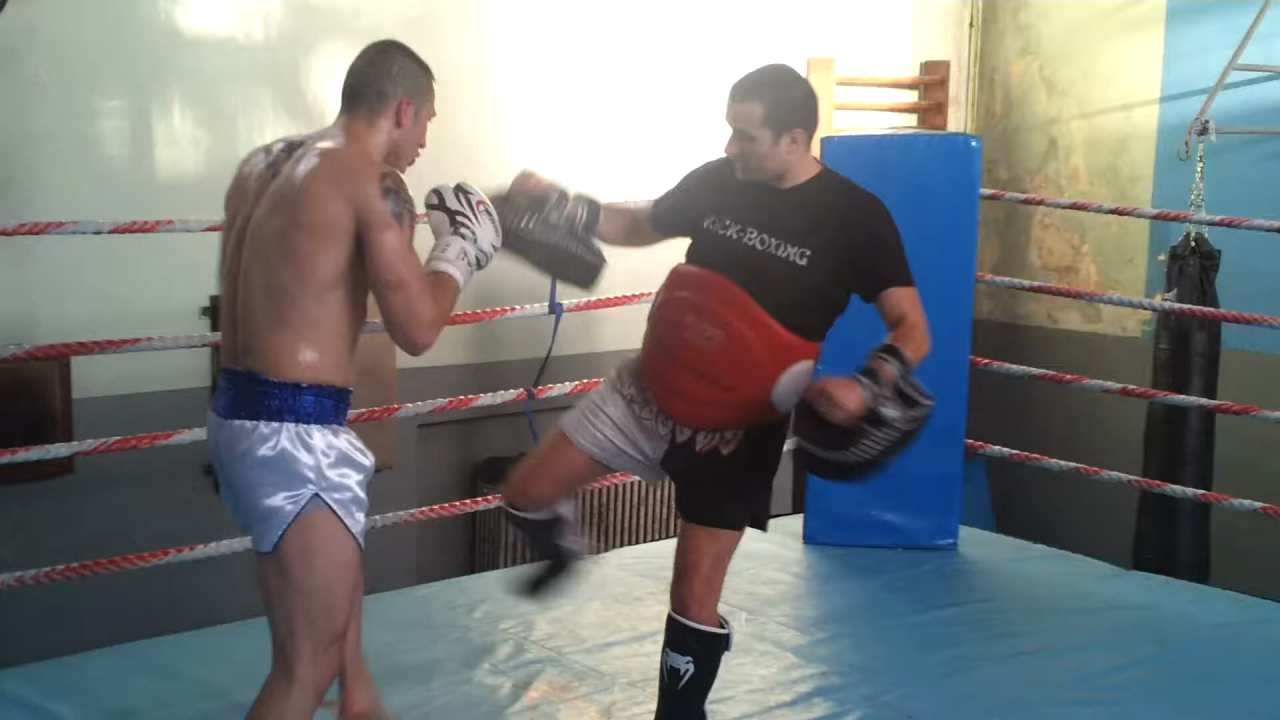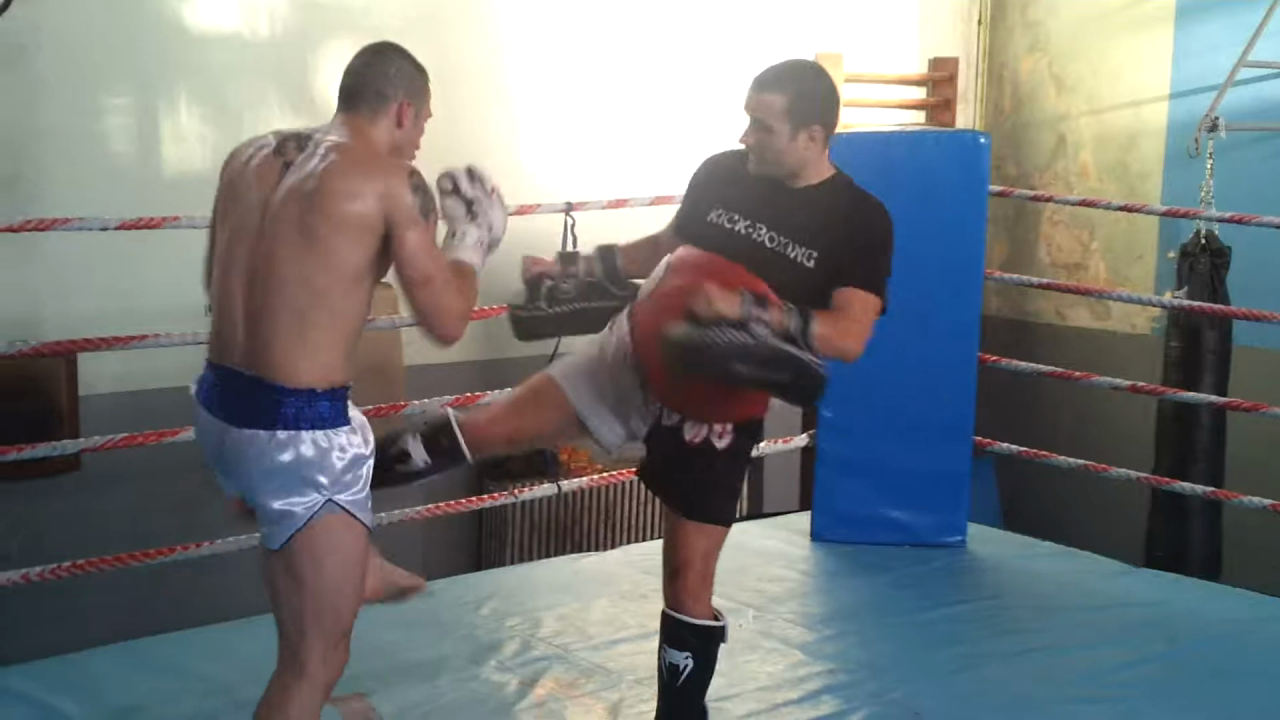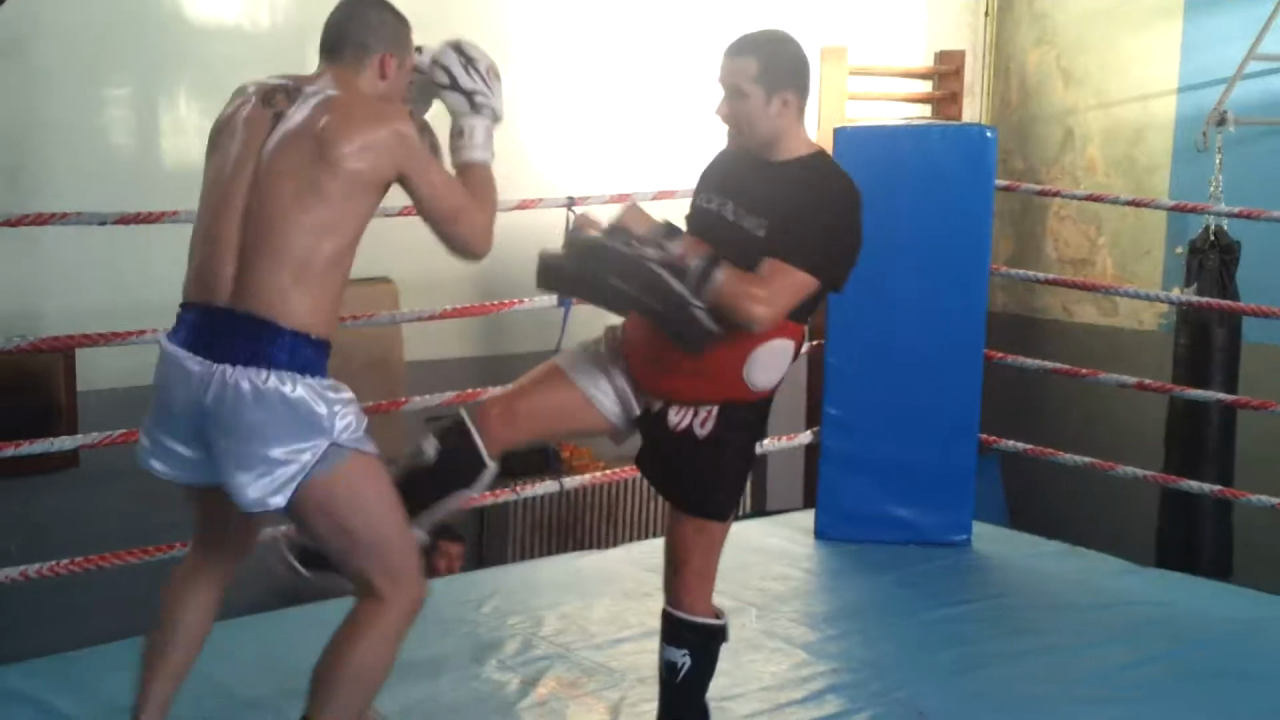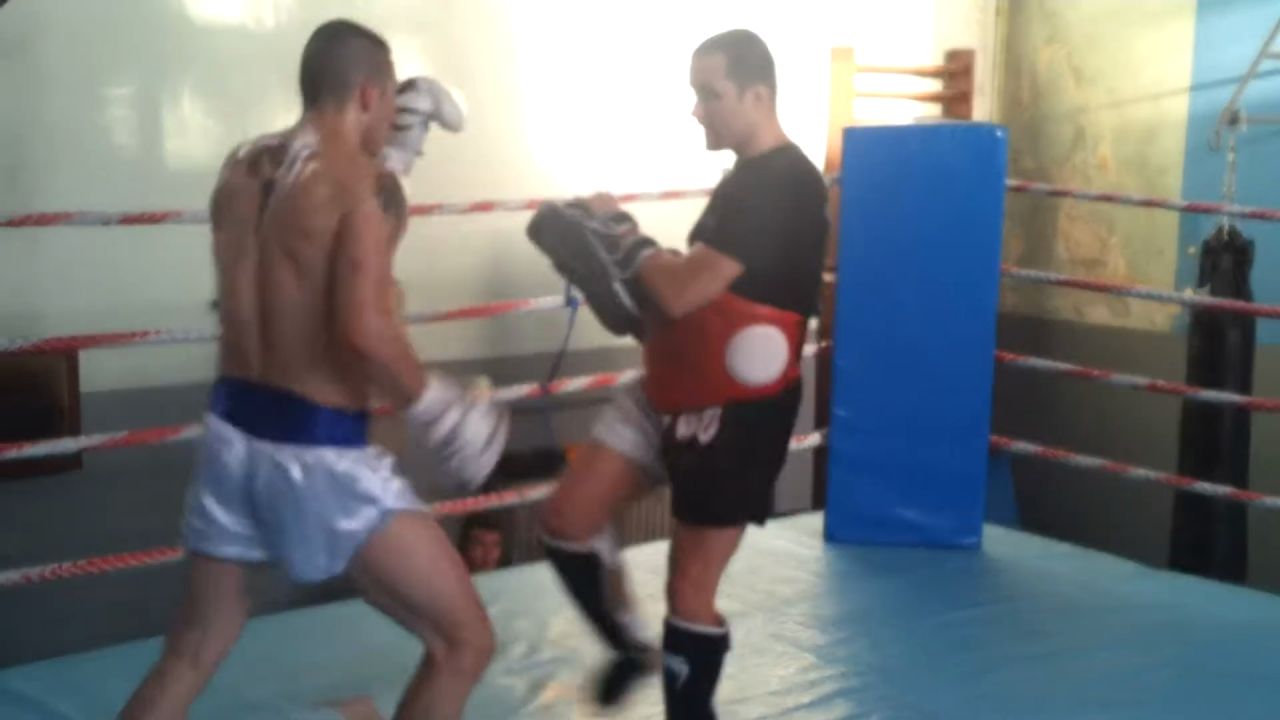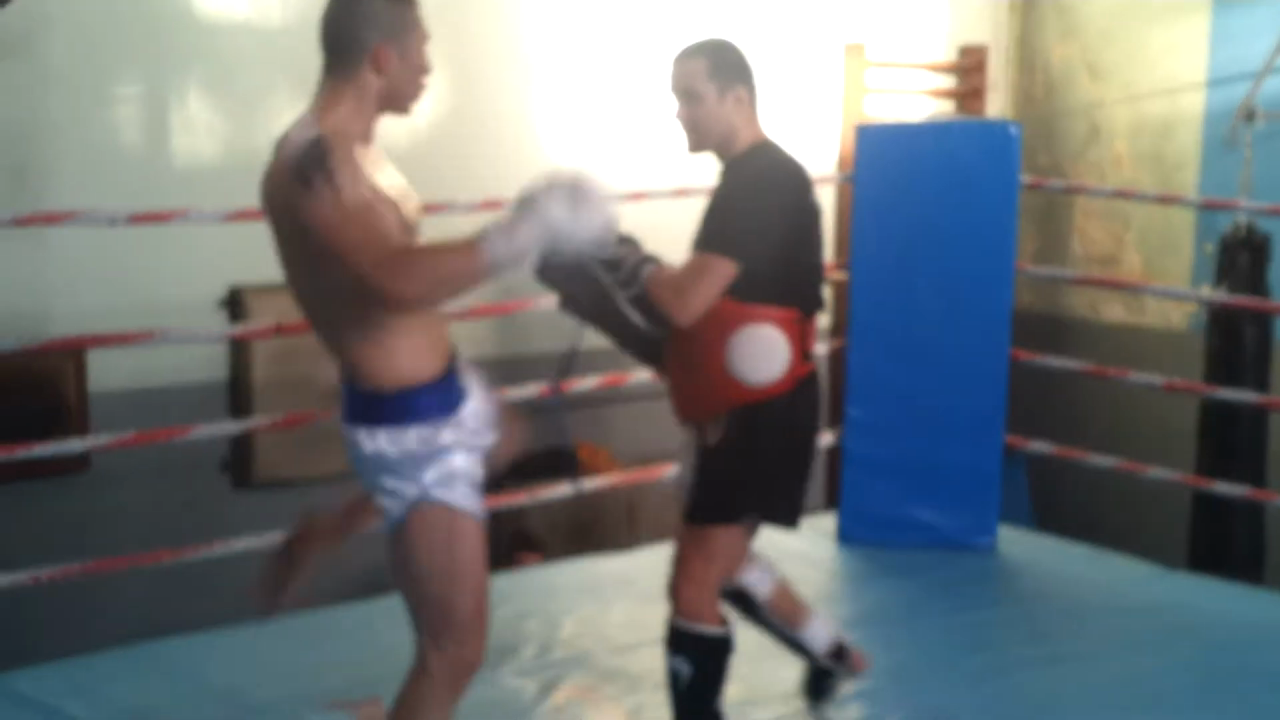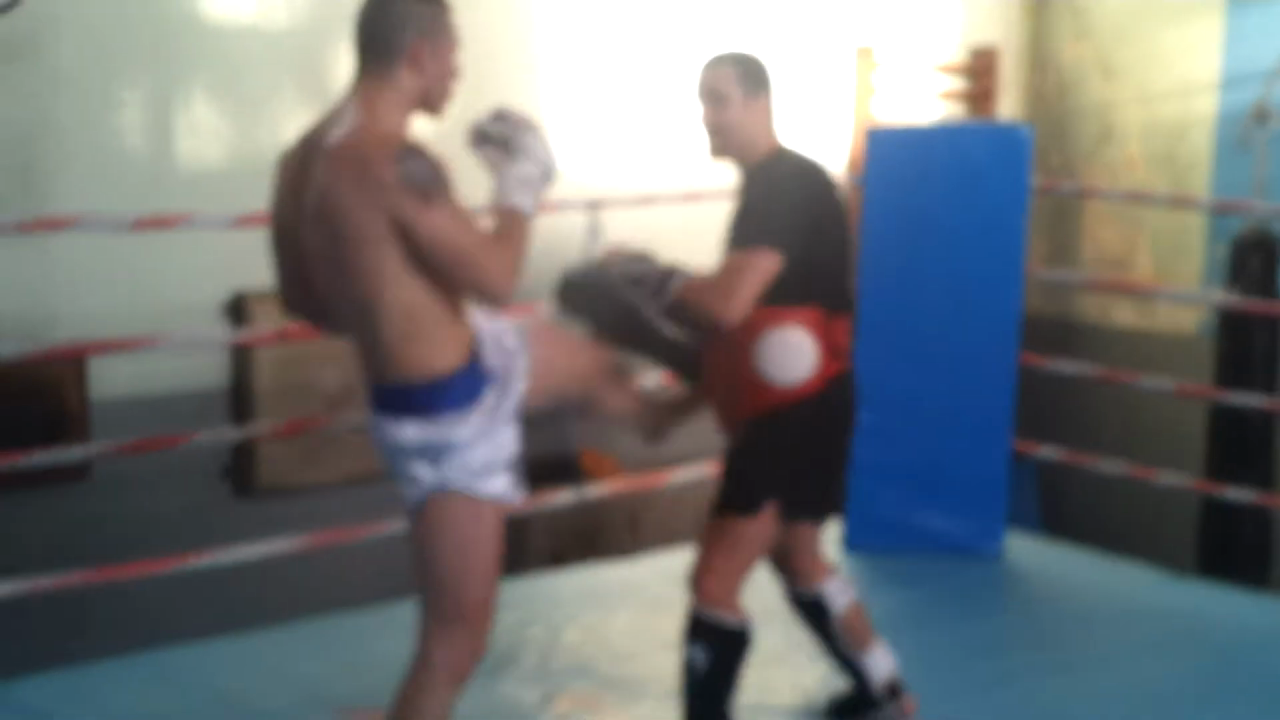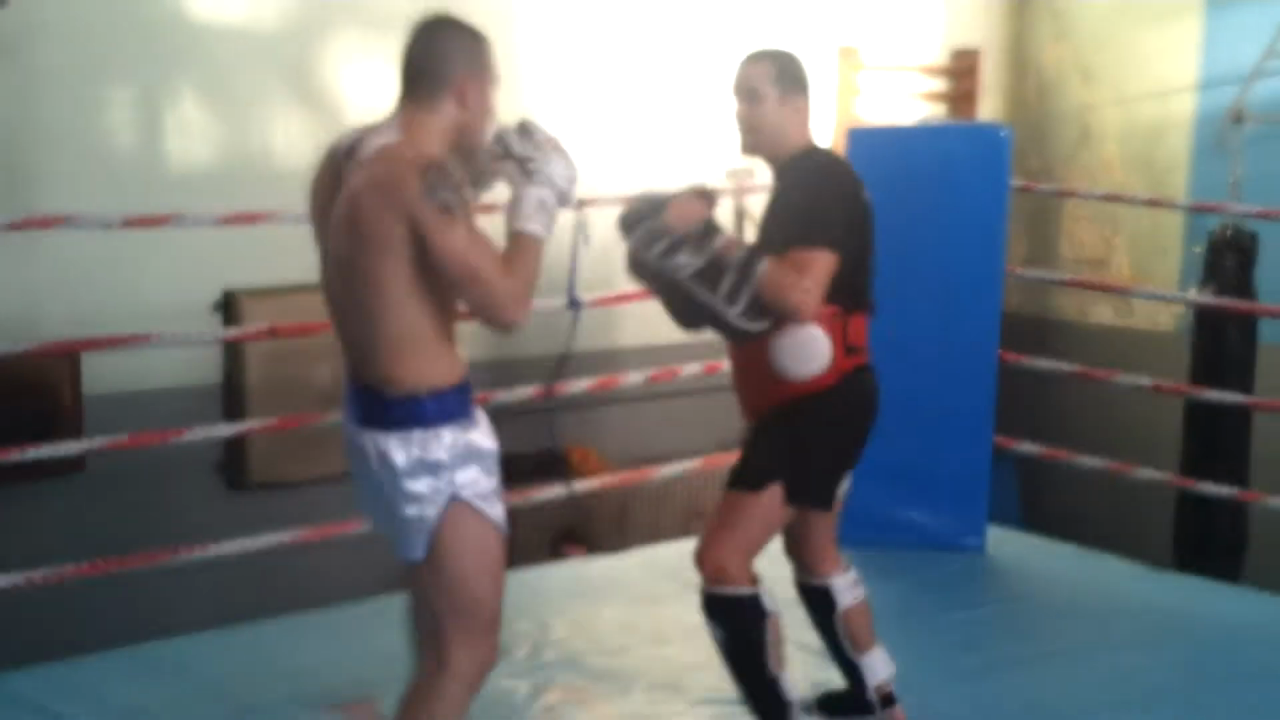
dt=0.2s
person 1, frame 1
left shoulder: (258, 165)
right shoulder: (373, 184)
right elbow: (416, 330)
right wrist: (463, 246)
left hip: (237, 413)
right hip: (292, 431)
left knee: (328, 600)
right knee: (310, 663)
person 1, frame 2
left shoulder: (248, 157)
right shoulder: (391, 181)
right elbow: (446, 321)
right wrist: (472, 229)
left hip: (220, 407)
right hip: (294, 428)
right knee: (319, 655)
left ankle: (358, 572)
person 1, frame 3
left shoulder: (245, 103)
right shoulder: (387, 128)
right elbow: (469, 236)
right wrist: (477, 124)
left hip: (192, 360)
right hip: (277, 382)
left knee: (219, 547)
right knee: (397, 592)
person 1, frame 4
left shoulder: (243, 168)
right shoulder: (365, 185)
right elbow: (366, 332)
left wrist: (392, 134)
right wrist: (451, 416)
left hip: (233, 432)
right hip: (320, 454)
left knee: (196, 647)
right knee: (466, 641)
person 1, frame 5
left shoulder: (324, 153)
right shoulder: (315, 158)
right elbow: (392, 276)
right wrist: (530, 228)
left hip: (434, 391)
right hip: (408, 428)
left knee: (491, 447)
right knee: (454, 653)
person 1, frame 6
left shoulder: (303, 159)
right shoulder: (391, 161)
left elbow: (300, 295)
right elbow: (496, 281)
right wrist: (519, 178)
right hip: (438, 417)
left knee: (587, 358)
right knee: (455, 644)
left ankle: (648, 411)
person 1, frame 7
left shoulder: (345, 157)
right shoulder: (424, 176)
right elbow: (507, 307)
left wrist: (470, 174)
right wrist: (538, 199)
left hip: (373, 415)
right hip: (427, 435)
right knee: (466, 651)
person 2, frame 1
left shoulder: (855, 217)
right shoulder: (717, 181)
left elbow: (914, 330)
right elbow: (641, 223)
left wrist: (863, 385)
right wrist: (564, 202)
left hip: (740, 424)
right hip: (654, 384)
left knee: (693, 598)
right knee: (525, 488)
right ankle: (561, 552)
person 2, frame 2
left shoulder: (860, 220)
right shoulder: (720, 174)
left elbow: (849, 337)
left wrist: (747, 313)
right wrist: (582, 267)
left hip: (721, 410)
right hip: (637, 357)
left knee: (688, 588)
right knee: (489, 427)
person 2, frame 3
left shoulder: (830, 198)
right shoulder: (727, 166)
left elbow: (761, 306)
left wrist: (662, 242)
right wrist: (637, 242)
left hip: (720, 404)
right hip: (638, 355)
left knee: (689, 586)
right knee: (497, 416)
person 2, frame 4
left shoulder: (782, 184)
right shoulder: (750, 177)
left elbow: (682, 292)
left wrist: (614, 228)
left hip: (738, 411)
right hip: (674, 393)
left knee: (689, 589)
right knee: (564, 522)
right ankle: (630, 647)
person 2, frame 5
left shoulder: (764, 182)
right shoulder: (751, 177)
left elbow: (686, 301)
left wrist: (619, 256)
left hip: (765, 411)
right hip: (740, 407)
left knee: (693, 595)
right knee: (719, 562)
right ankle: (827, 648)
person 2, frame 6
left shoulder: (786, 183)
right shoulder: (774, 185)
left elbow: (728, 303)
left wrist: (638, 274)
left hip: (798, 411)
right hip: (786, 409)
left knee: (714, 584)
right knee: (797, 557)
person 2, frame 7
left shoulder: (821, 182)
right shoulder: (789, 186)
left elbow: (798, 298)
right elbow: (749, 299)
left wrist: (704, 241)
right wrist: (688, 241)
left hip: (821, 404)
right hip: (802, 401)
left knee: (721, 561)
right knee: (815, 552)
